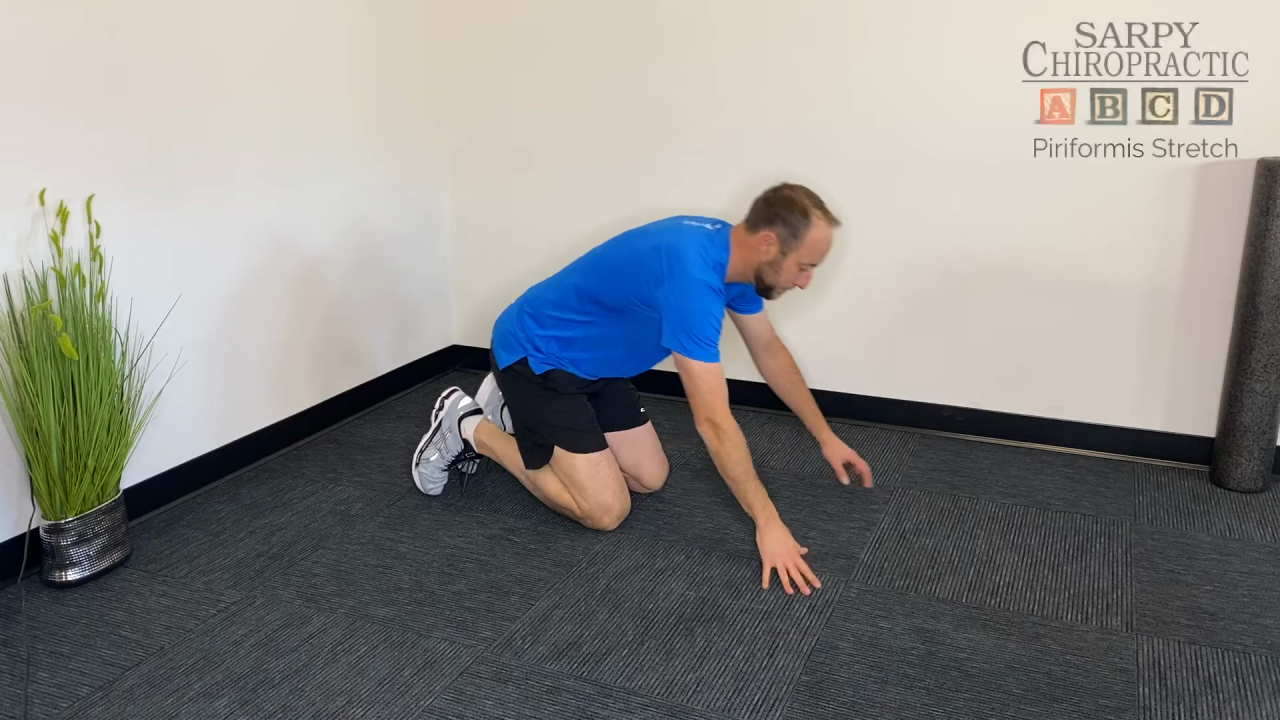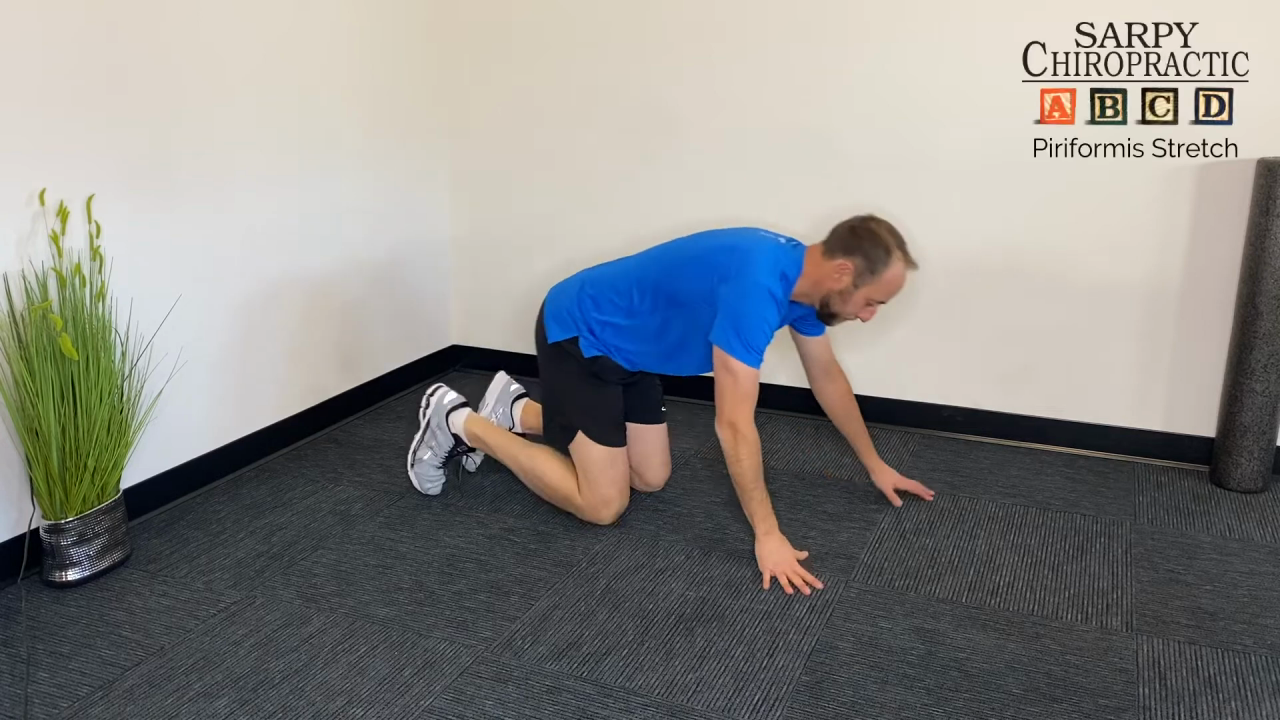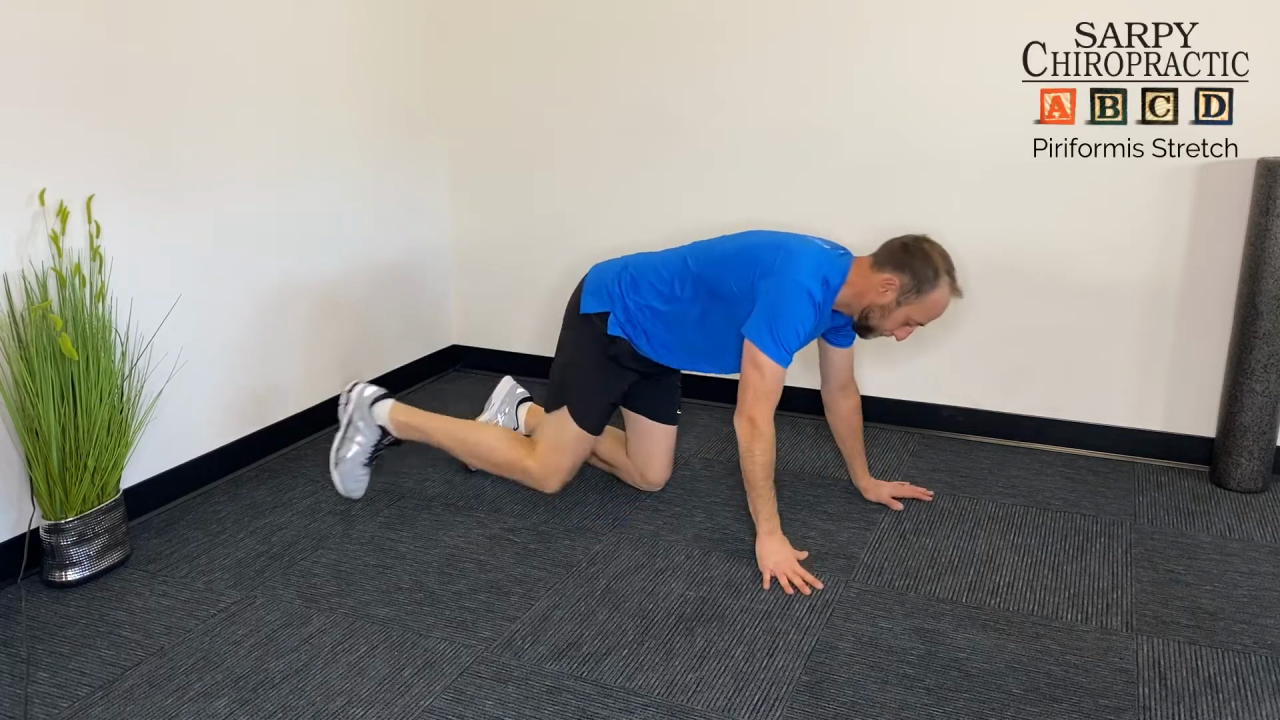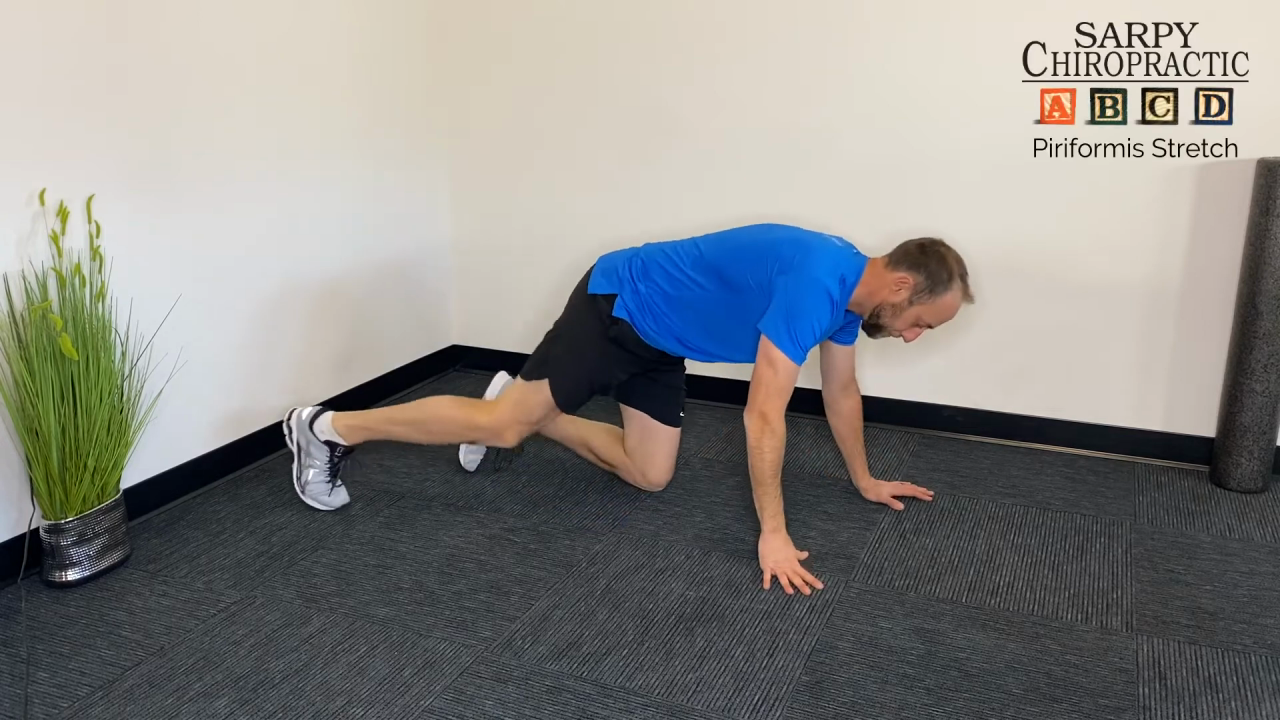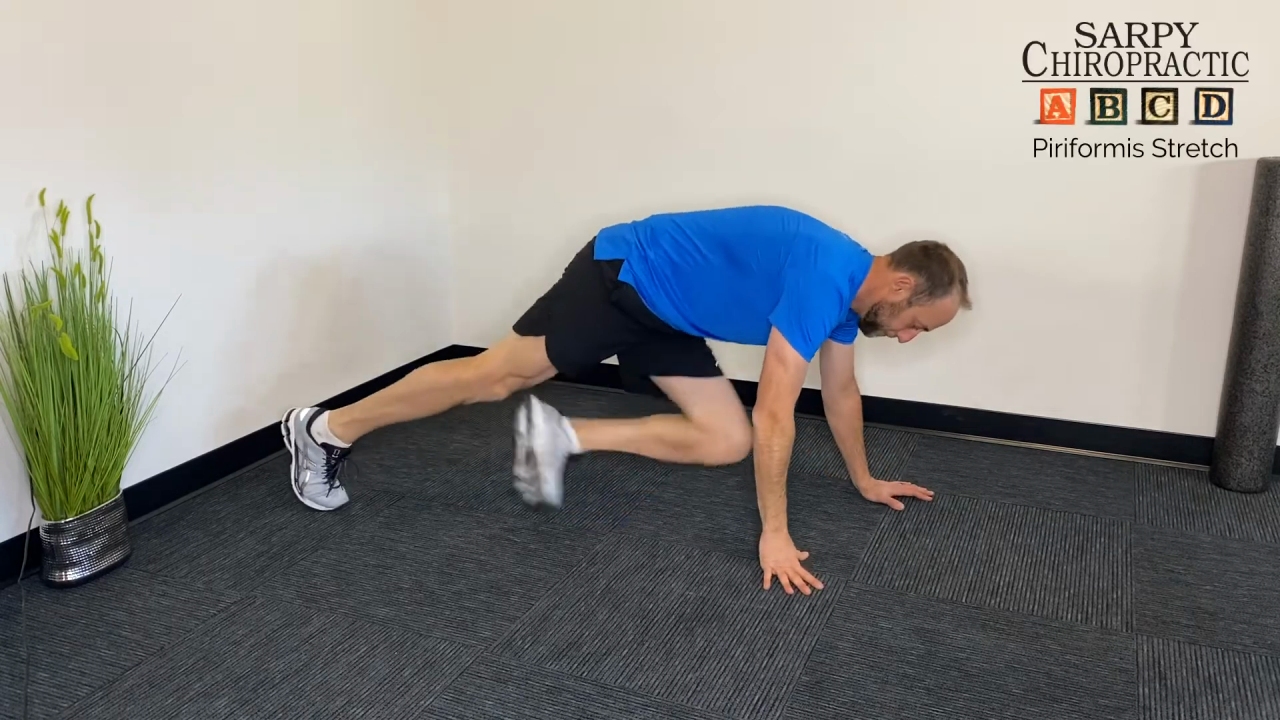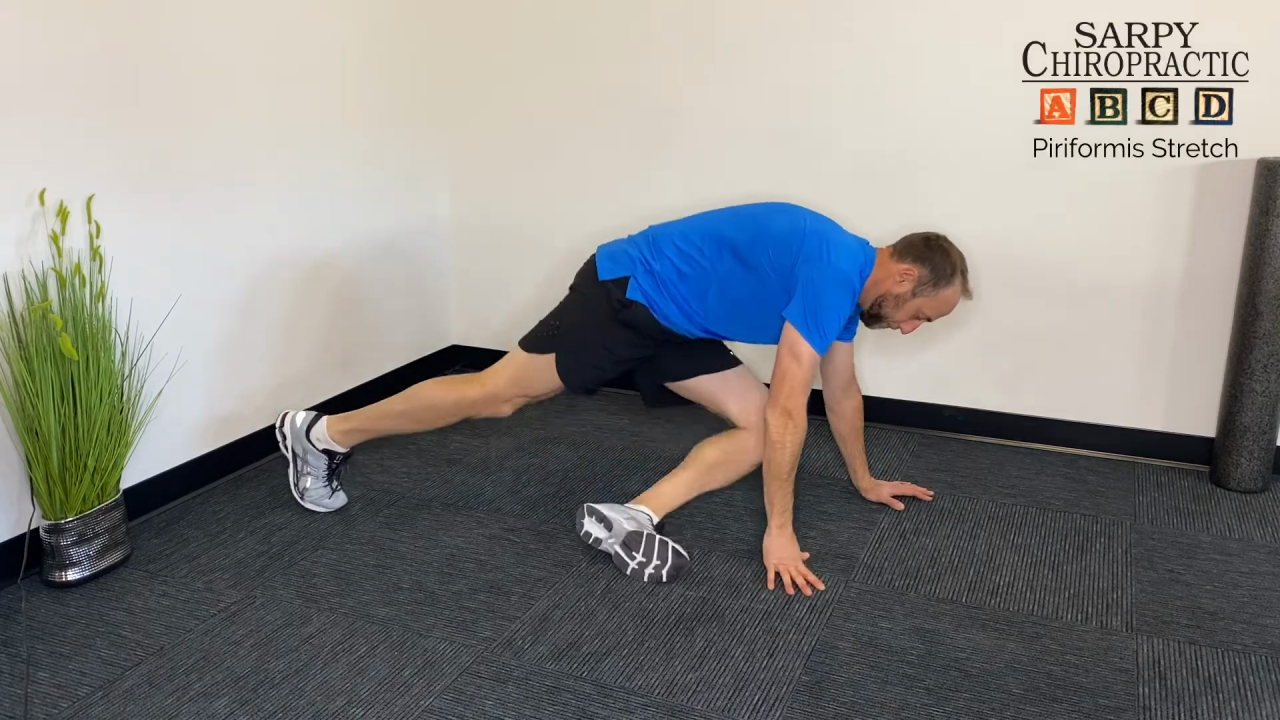
dt=0.3s
person 1, frame 1
left shoulder: (732, 252)
right shoulder: (692, 275)
left elbow: (769, 351)
right elbow: (714, 422)
left wrist: (826, 438)
right wrist: (769, 526)
left hip: (592, 361)
right hip: (536, 358)
left knee: (650, 478)
right knee: (607, 510)
left ankle: (512, 412)
right ankle: (472, 430)
person 1, frame 2
left shoulder: (807, 280)
right shoulder: (754, 284)
left elbow: (827, 377)
right elbow: (732, 426)
left wrist: (875, 467)
right wrist: (767, 535)
left hip: (627, 340)
right hip: (577, 334)
left knee: (651, 478)
right knee: (601, 505)
left ankle: (519, 410)
right ankle: (461, 422)
person 1, frame 3
left shoulder: (843, 287)
right shoulder: (800, 285)
left elbow: (841, 392)
right elbow: (753, 421)
left wrist: (866, 481)
right wrist: (769, 536)
left hip: (649, 336)
right hip: (612, 317)
left knee: (648, 476)
right knee: (547, 473)
left ankle: (524, 412)
right ankle: (387, 415)
person 1, frame 4
left shoulder: (848, 290)
right shoulder: (817, 284)
left elbow: (842, 391)
right elbow: (764, 418)
left wrist: (864, 480)
right wrist: (773, 534)
left hip: (656, 333)
right hip: (617, 306)
left knee: (650, 473)
right knee: (502, 425)
left ankle: (529, 411)
right ankle: (326, 429)
person 1, frame 5
left shoulder: (852, 285)
right shoulder: (825, 277)
left elbow: (840, 391)
right elbow: (776, 414)
left wrist: (864, 481)
right wrist: (775, 535)
left hip: (659, 309)
right hip: (623, 275)
left knee: (727, 441)
right knee: (493, 377)
left ankle: (559, 436)
right ankle: (326, 431)
person 1, frame 6
left shoulder: (850, 279)
right shoulder: (836, 272)
left elbow: (840, 389)
right elbow: (791, 411)
left wrist: (864, 480)
right wrist: (779, 531)
left hip: (671, 318)
right hip: (628, 291)
left knee: (757, 427)
right knee: (495, 394)
left ankle: (634, 518)
right ankle: (322, 435)
